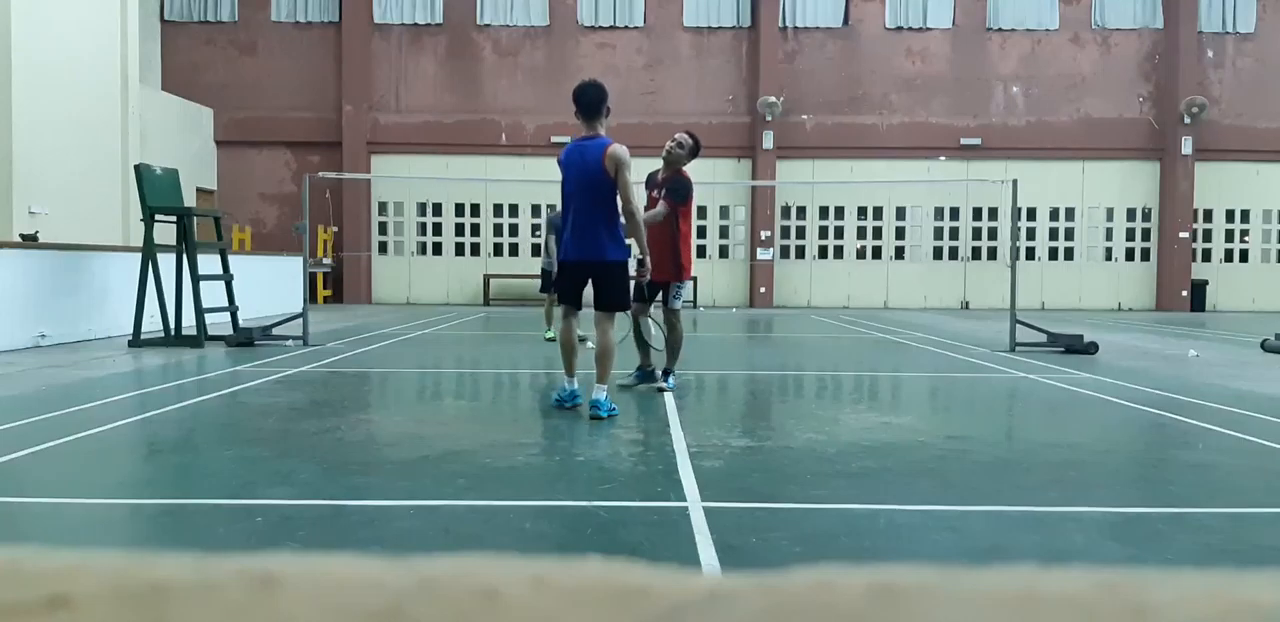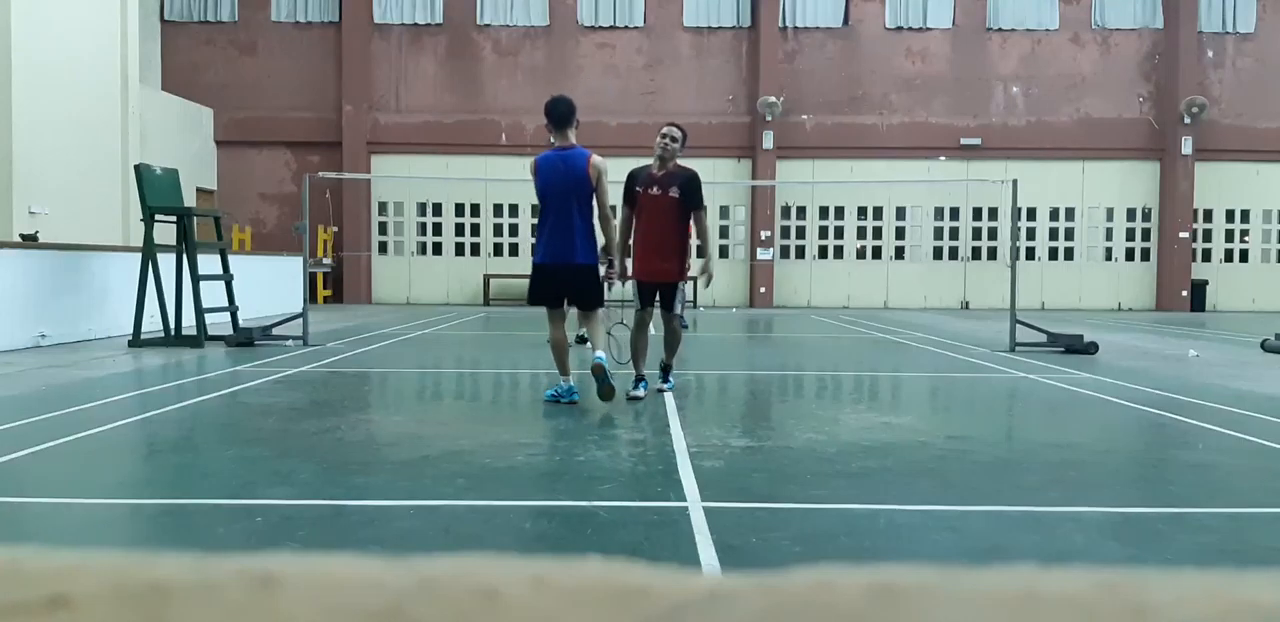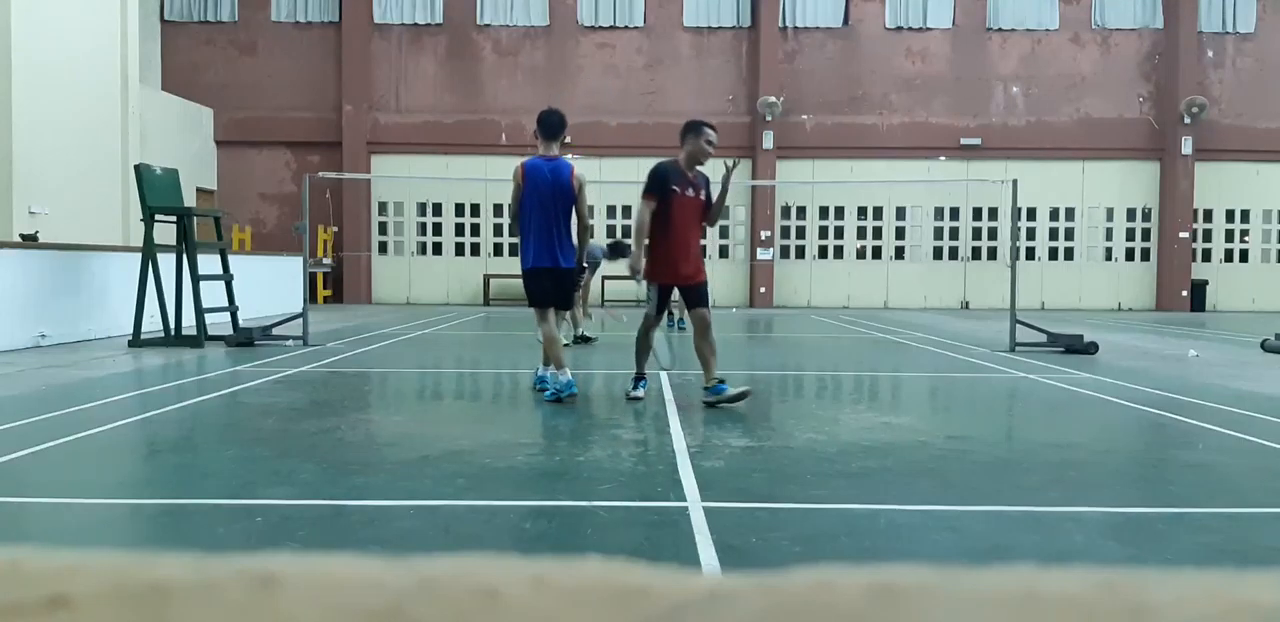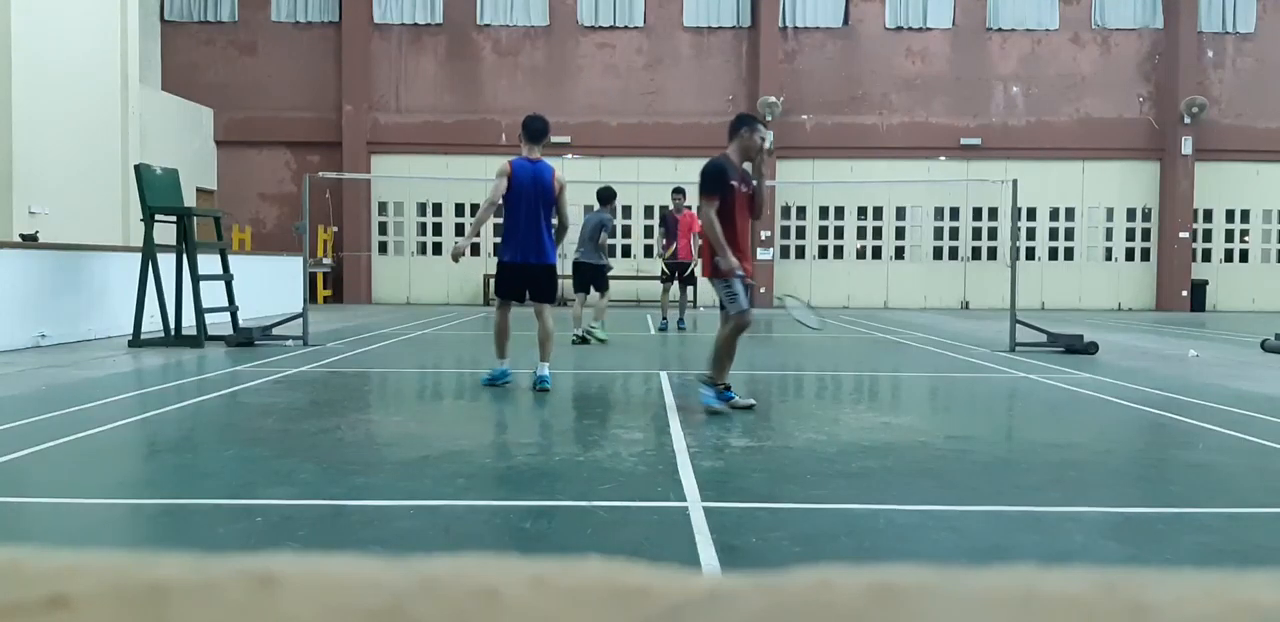
dt=0.4s
person 1, frame 1
left shoulder: (565, 155)
right shoulder: (616, 152)
right elbow: (630, 209)
right wrist: (644, 254)
left hip: (571, 252)
right hip: (609, 253)
left knee: (569, 315)
right knee: (604, 323)
left ankle: (570, 387)
right ankle: (600, 397)
person 1, frame 2
left shoulder: (538, 164)
right shoulder: (594, 163)
right elbow: (605, 215)
right wrist: (612, 257)
left hip: (547, 257)
right hip: (584, 257)
left knee: (556, 319)
right knee: (591, 315)
left ankle: (566, 385)
right ankle: (599, 358)
person 1, frame 3
left shoulder: (522, 170)
right shoulder: (575, 175)
left elbow: (514, 216)
right elbow: (583, 224)
right wrist: (581, 261)
left hip: (535, 259)
right hip: (564, 260)
left knee: (546, 319)
right knee: (555, 317)
left ankle: (564, 379)
right ankle: (546, 372)
person 1, frame 4
left shoulder: (508, 168)
right shoulder: (556, 177)
left elbow: (491, 203)
right elbow: (563, 222)
left wrist: (466, 239)
left hip: (512, 255)
right hip: (544, 257)
left knee: (503, 308)
right knee: (543, 312)
left ankle: (501, 367)
right ankle: (543, 372)
person 2, frame 1
left shoulder: (681, 182)
right shoulder: (652, 177)
left elbow: (659, 214)
left hip: (674, 263)
right hip: (651, 261)
left knee: (671, 316)
right knee: (638, 311)
left ankle: (669, 372)
right ankle: (646, 368)
person 2, frame 2
left shoulder: (688, 178)
right shoulder: (636, 176)
left elbow: (700, 220)
right elbow: (626, 219)
left wrist: (707, 258)
right wrist: (621, 258)
left hip: (673, 267)
right hip: (642, 266)
left knee: (672, 320)
right knee: (641, 319)
left ankle: (667, 368)
right ankle: (639, 378)
person 2, frame 3
left shoulder: (703, 180)
right shoulder: (663, 171)
left elbow: (710, 220)
right elbow: (644, 213)
left wrist: (725, 186)
right wrist: (637, 253)
left hip: (693, 267)
right hip: (662, 266)
left knee: (703, 321)
right knee: (651, 321)
left ankle: (712, 385)
right ankle: (639, 377)
person 2, frame 4
left shoulder: (744, 174)
right shoulder: (717, 167)
left elbow: (755, 214)
right elbow: (708, 214)
left wrist: (760, 174)
right wrist: (725, 255)
left hip: (741, 262)
right hip: (725, 262)
left knee: (732, 321)
right knee: (741, 319)
left ankle: (720, 387)
right ankle: (710, 381)
